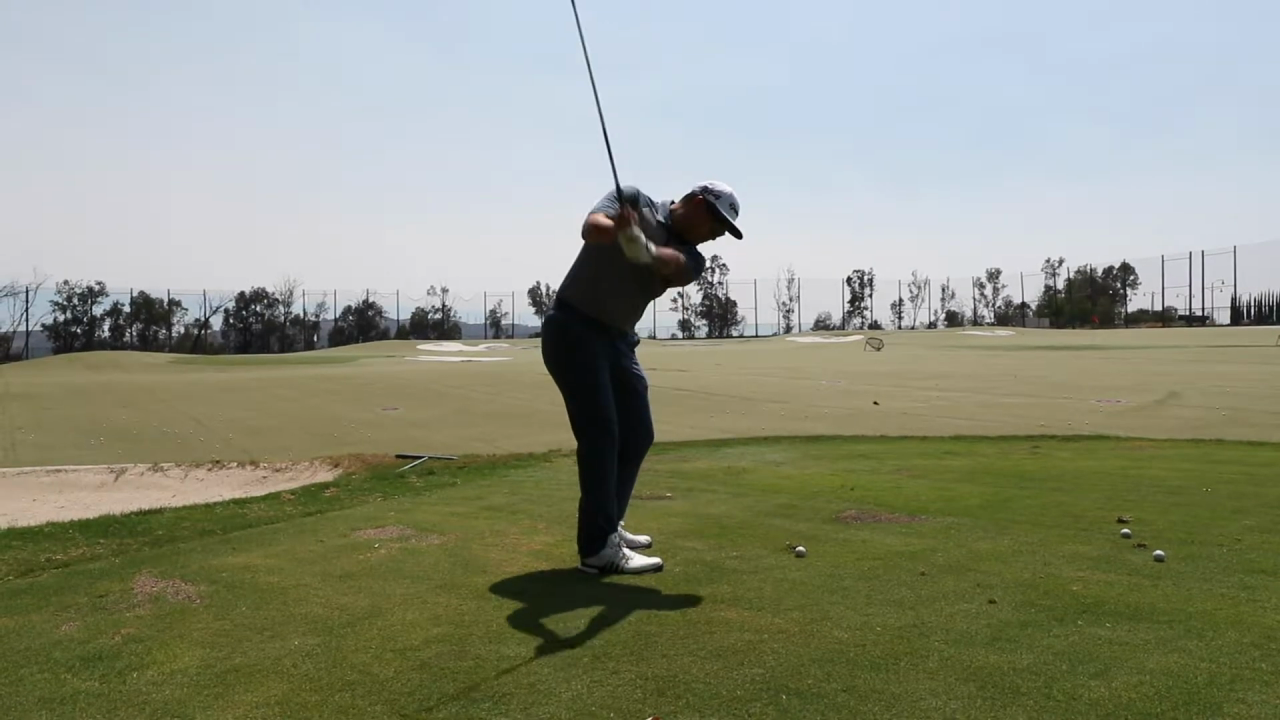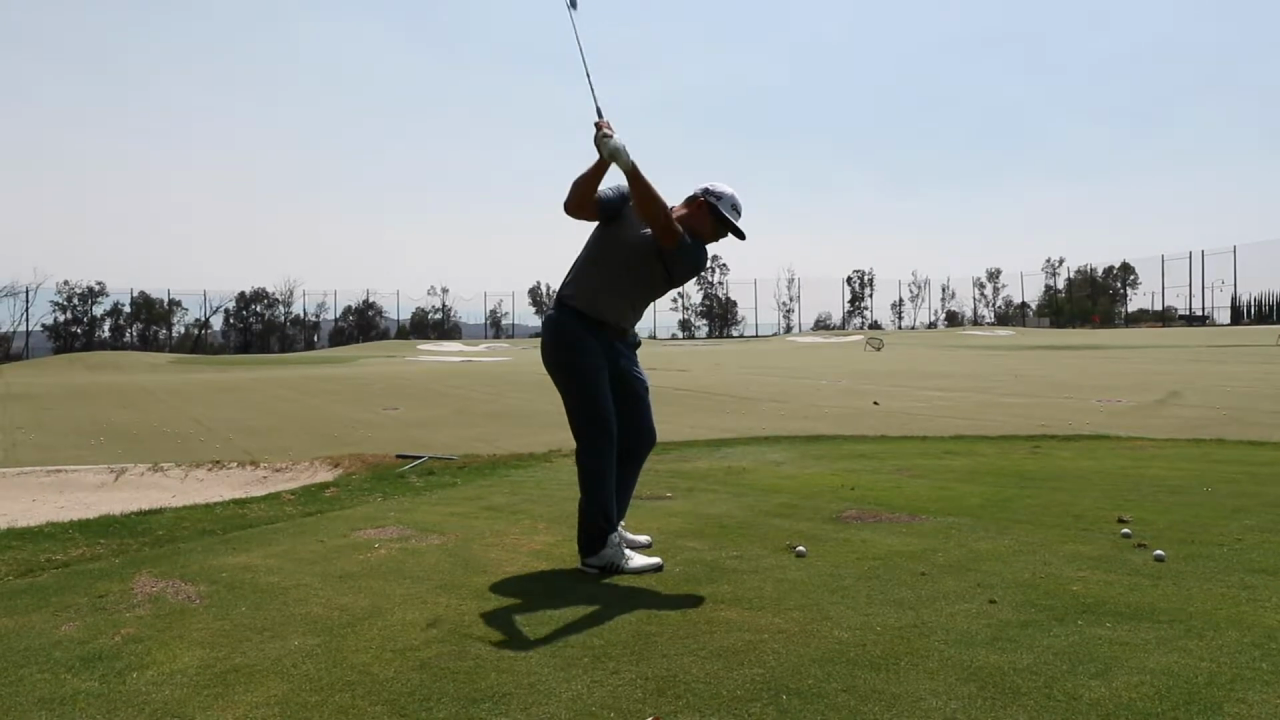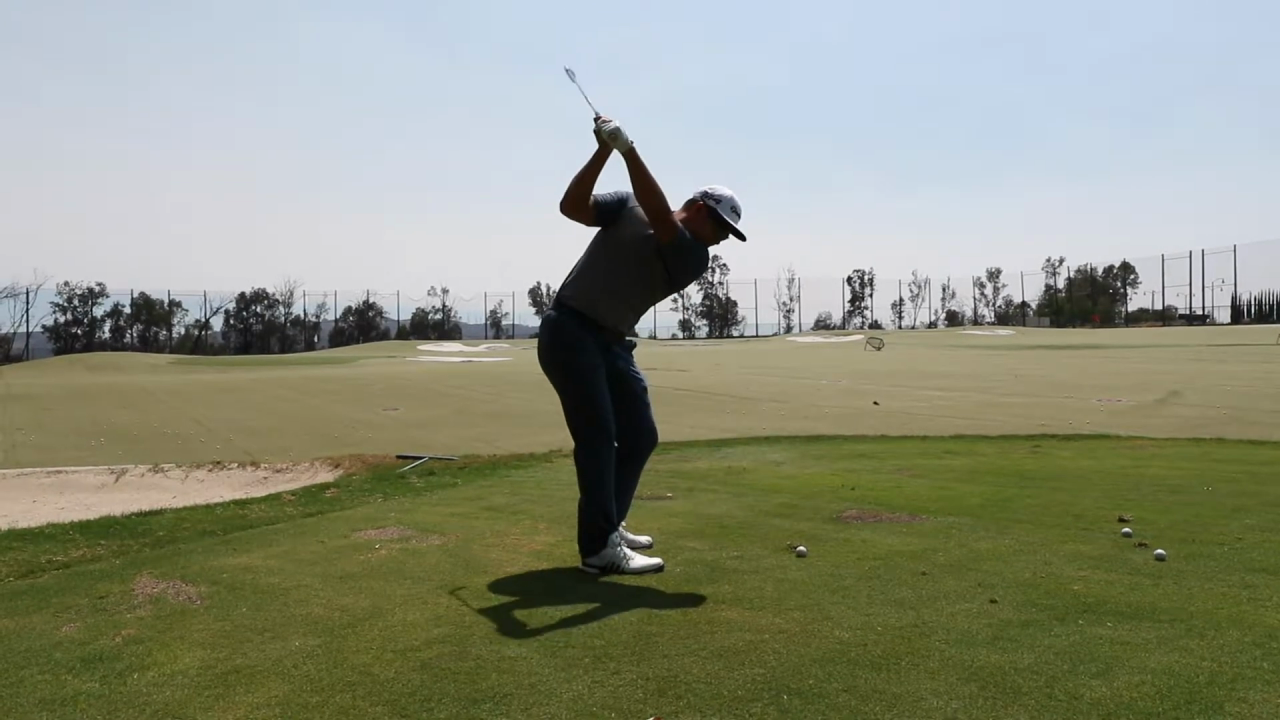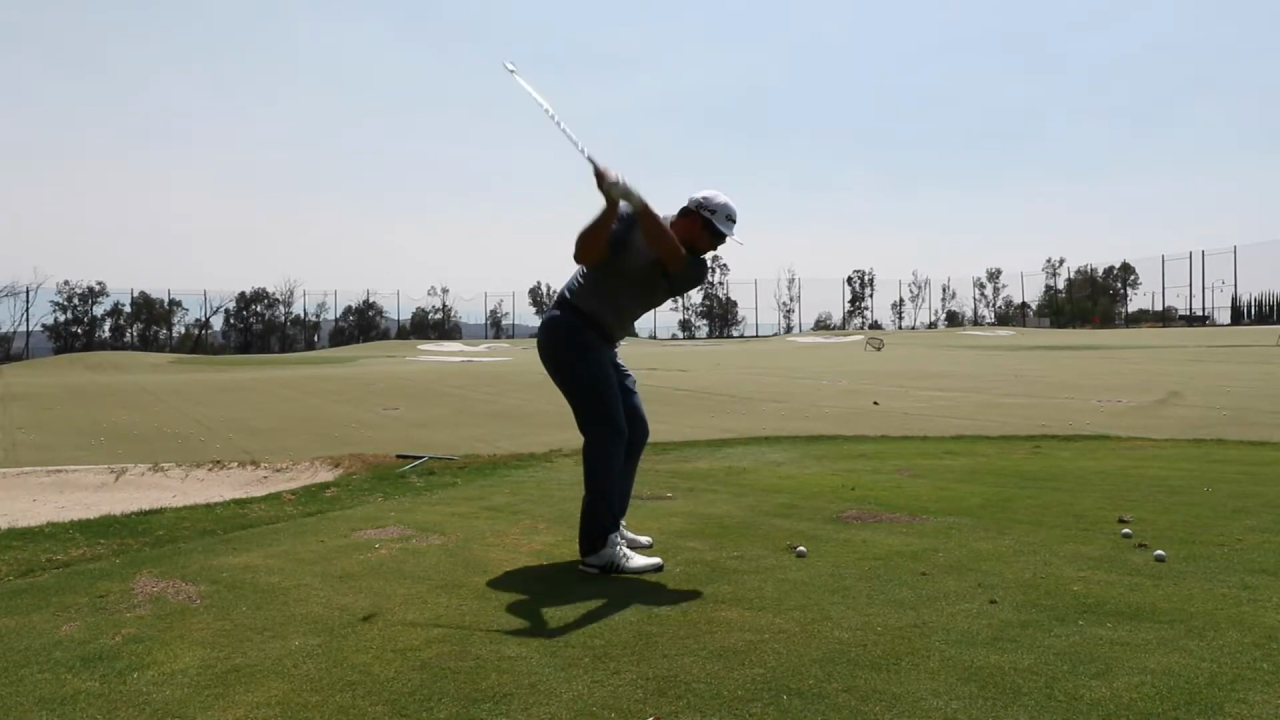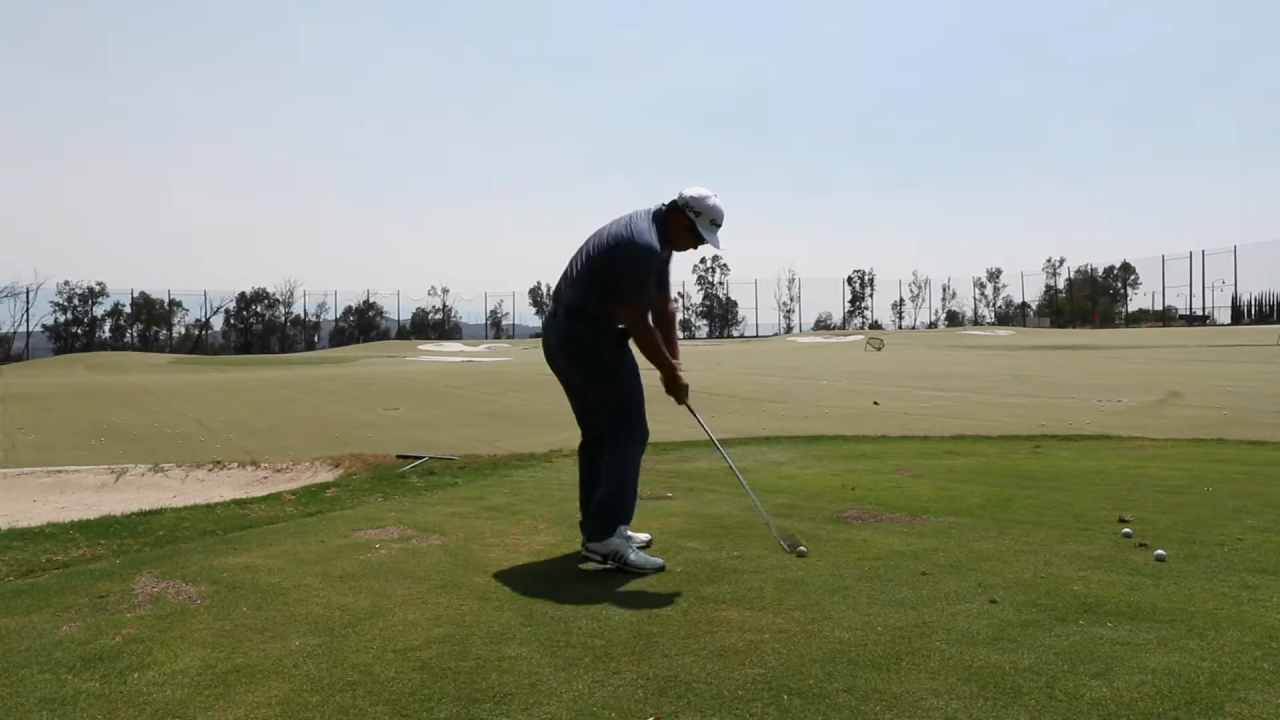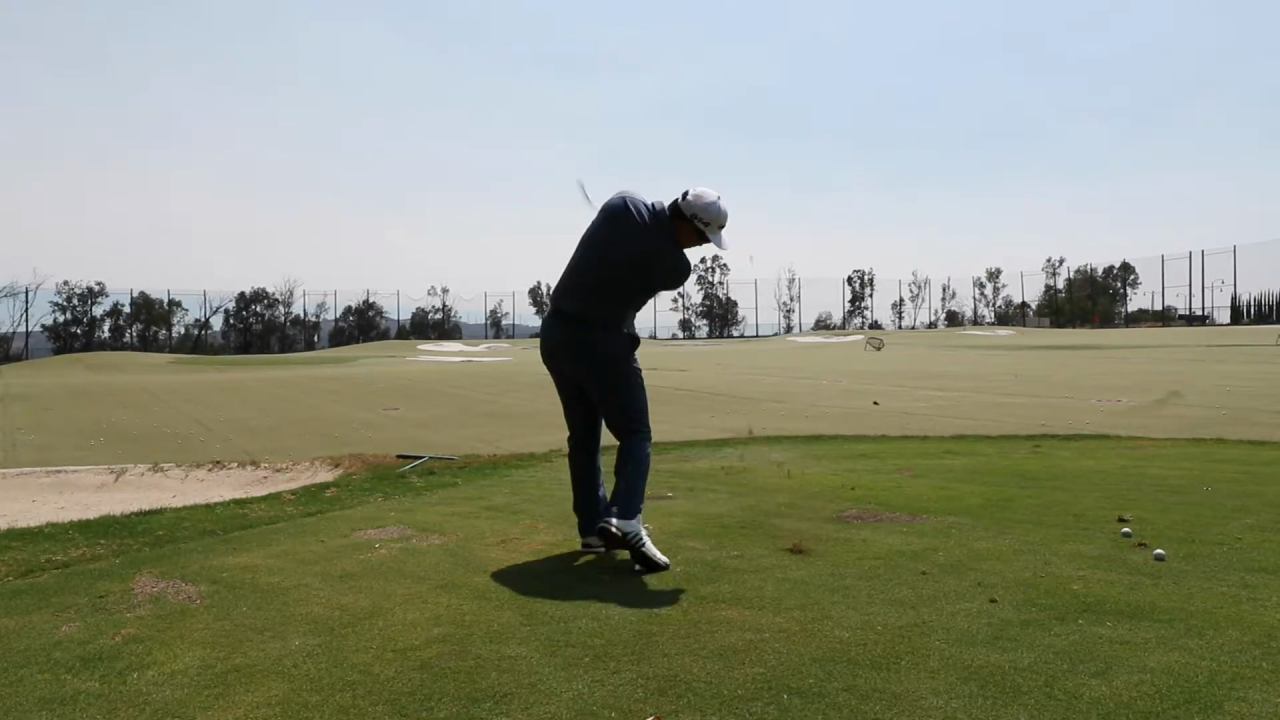
dt=0.5s
person 1, frame 1
left shoulder: (691, 258)
right shoulder: (633, 202)
left elbow: (668, 266)
right elbow: (592, 228)
left wrist: (643, 249)
right wrist: (620, 232)
left hip: (617, 339)
right hip: (573, 329)
left knee: (637, 435)
right knee: (600, 433)
left ankle: (607, 527)
right ankle: (598, 547)
person 1, frame 2
left shoulder: (692, 256)
right shoulder: (628, 200)
left elbow: (661, 225)
right elbow: (575, 205)
right wrist: (604, 160)
left hip: (617, 341)
right hip: (571, 328)
left knee: (639, 436)
right knee: (599, 434)
left ankle: (608, 526)
right ankle: (598, 548)
person 1, frame 3
left shoulder: (693, 257)
right shoulder: (628, 205)
right elbow: (571, 206)
right wrist: (604, 150)
left hip: (611, 342)
right hip: (568, 330)
left knee: (640, 437)
right knee: (597, 435)
left ankle: (609, 526)
right ankle: (599, 548)
person 1, frame 4
left shoulder: (694, 269)
right shoulder: (628, 217)
left elbow: (670, 256)
right elbow: (584, 254)
left wrist: (638, 205)
right wrist: (611, 207)
left hip: (598, 340)
right hip: (569, 330)
left knee: (633, 431)
right knee: (608, 432)
left ankle: (606, 526)
right ankle: (598, 547)
person 1, frame 5
left shoulder: (656, 236)
right shoulder: (643, 244)
left elbow: (662, 305)
right elbow: (636, 321)
left wrist: (673, 364)
right wrist: (669, 370)
left hip: (561, 331)
right hip: (591, 336)
left knee: (599, 432)
right knee: (628, 433)
left ankle: (598, 525)
right ankle: (606, 536)
person 1, frame 6
left shoulder: (622, 204)
right shoulder: (675, 265)
left hip: (555, 332)
right hip: (602, 343)
left knee: (583, 432)
right knee: (634, 432)
left ankle: (594, 525)
right ankle: (624, 519)
